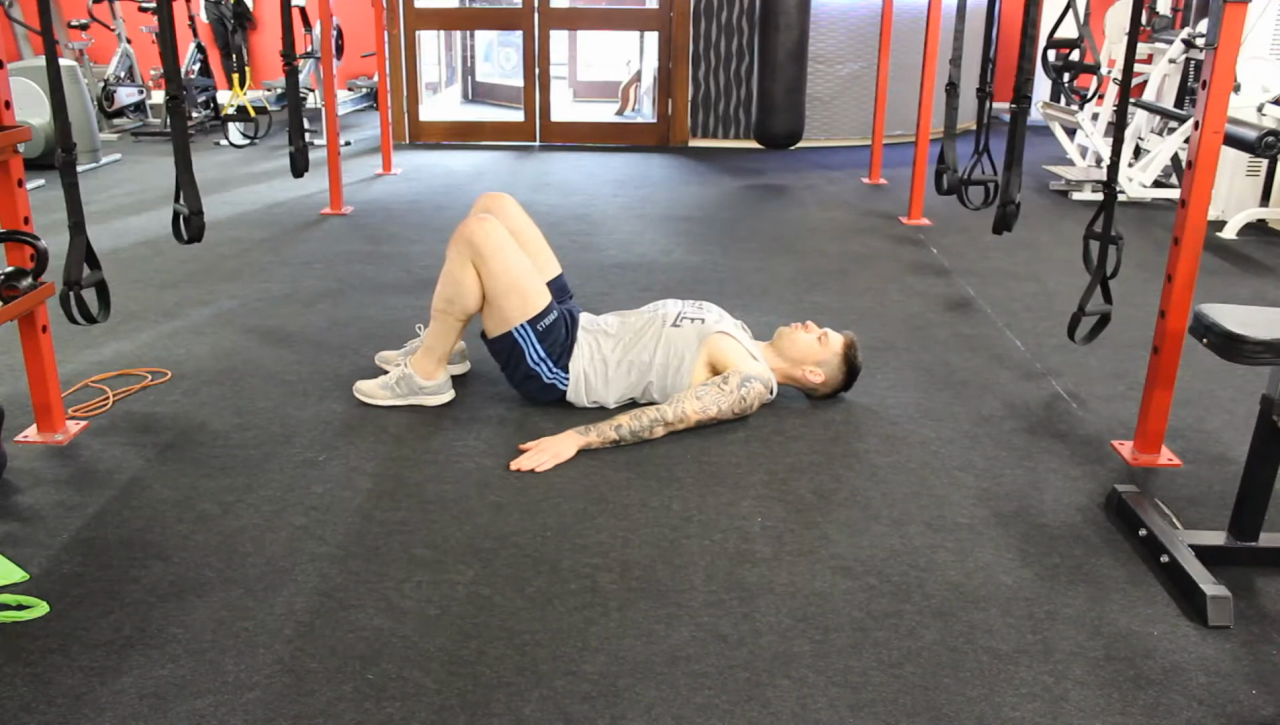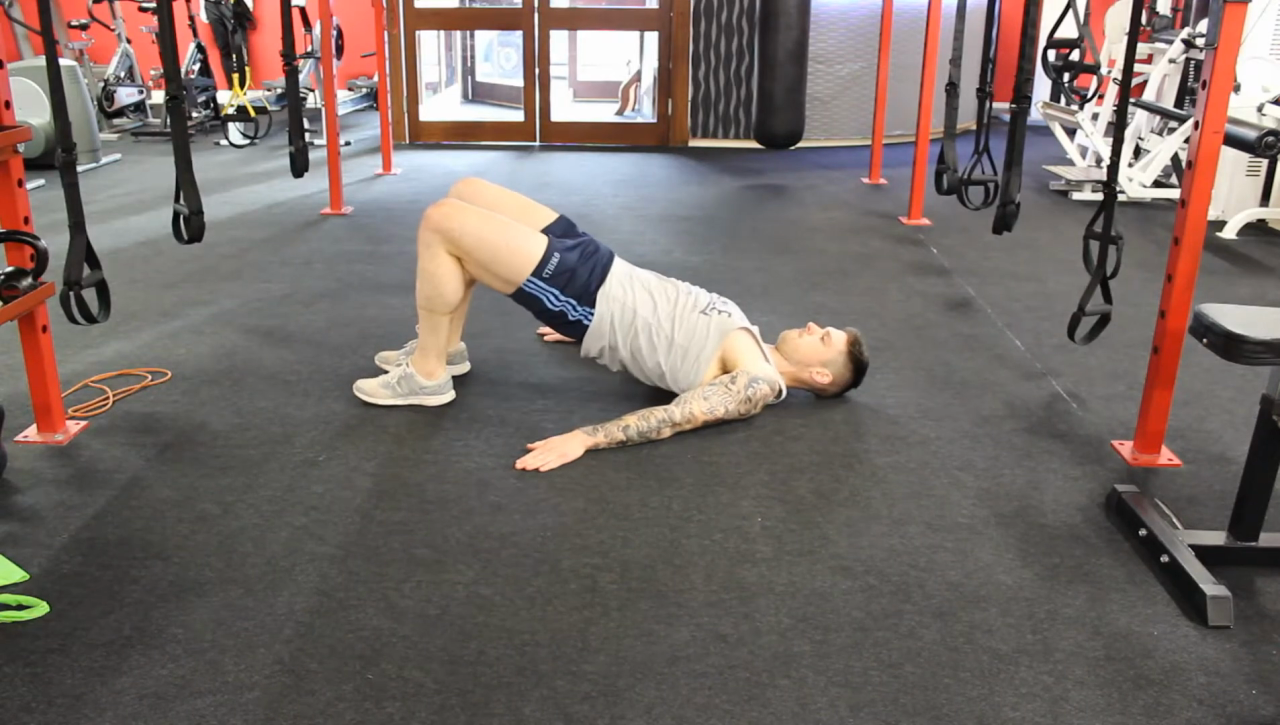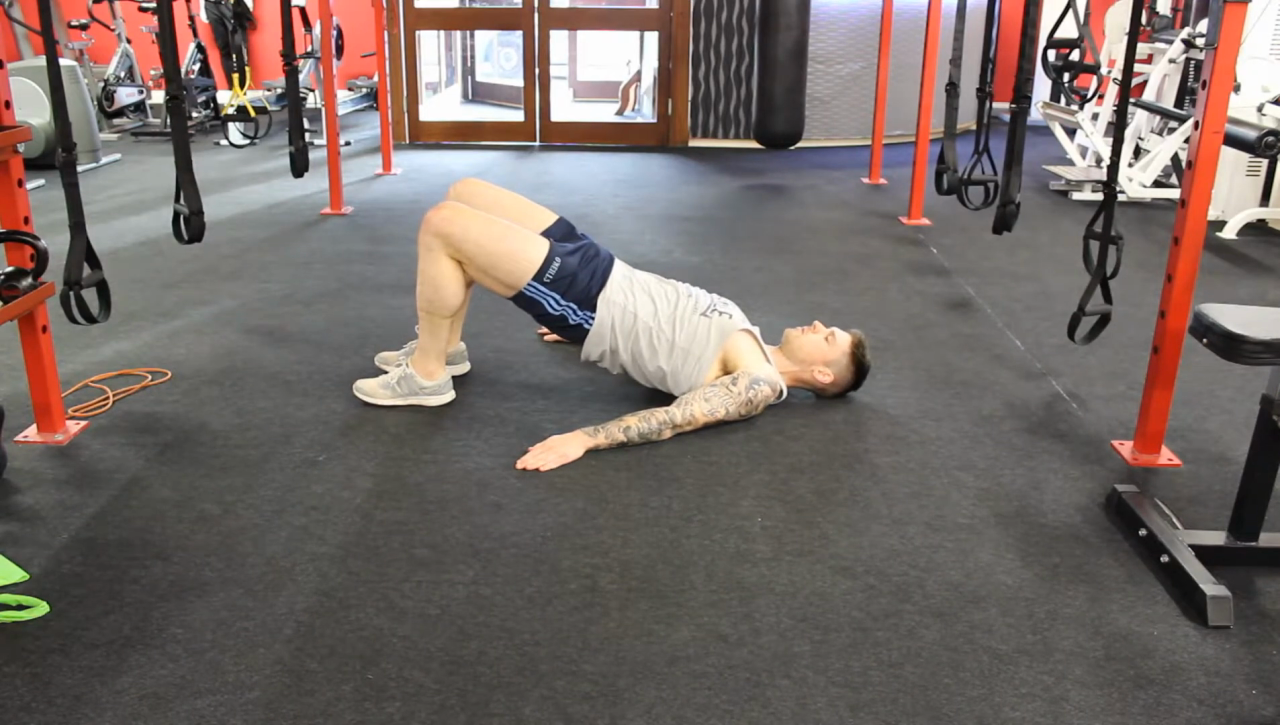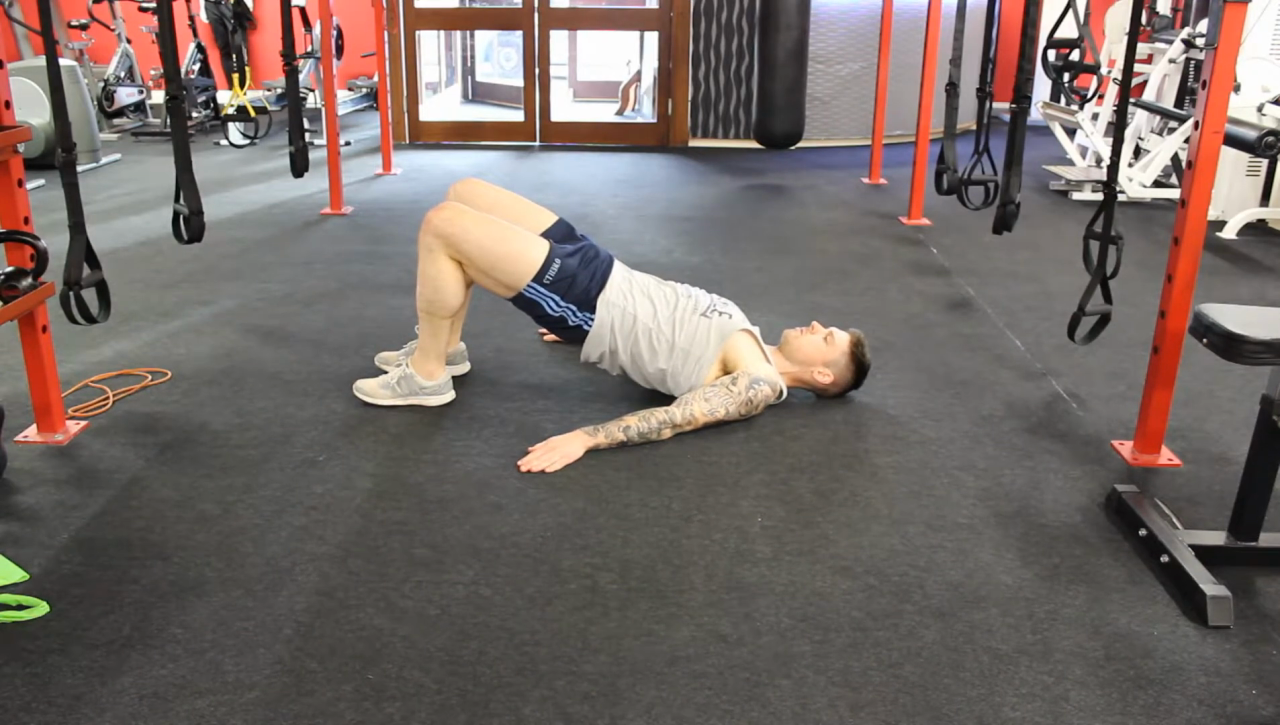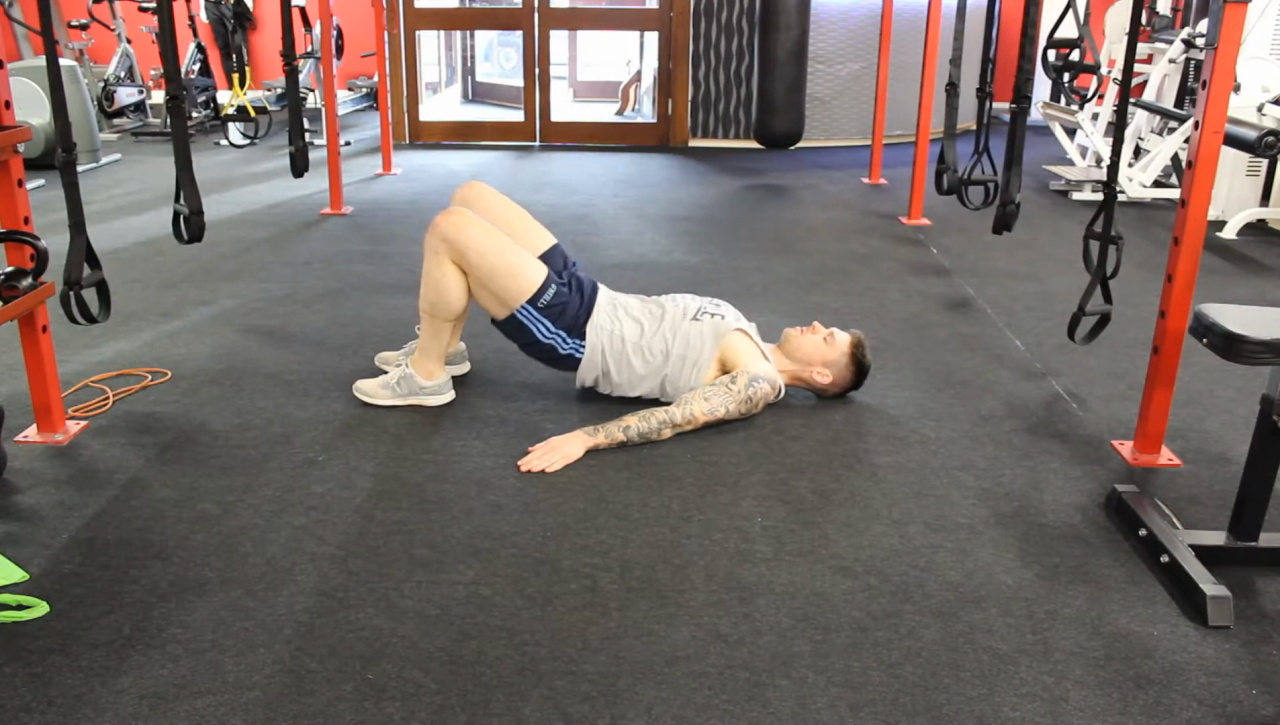
dt=1s
person 1, frame 1
left shoulder: (751, 383)
right shoulder: (739, 337)
left elbow: (668, 416)
left wrist: (575, 439)
left hip: (556, 363)
right hip: (576, 323)
left knee: (476, 234)
right knee: (494, 205)
left ankle: (424, 376)
right ankle: (443, 348)
person 1, frame 2
left shoulder: (759, 384)
right shoulder: (749, 344)
left elbow: (678, 417)
left wrist: (583, 439)
left hip: (588, 297)
right hip: (599, 273)
left knee: (441, 221)
right knee: (464, 193)
left ankle: (426, 375)
right ankle: (446, 348)
person 1, frame 3
left shoulder: (760, 383)
right shoulder: (749, 343)
left elbow: (678, 418)
left wrist: (583, 439)
left hip: (589, 303)
right hip: (602, 274)
left knee: (442, 225)
right knee: (464, 193)
left ankle: (426, 376)
right ankle: (445, 349)
person 1, frame 4
left shoulder: (761, 384)
right shoulder: (749, 344)
left elbow: (677, 417)
left wrist: (584, 439)
left hip: (588, 303)
right hip: (598, 273)
left knee: (442, 225)
right knee: (464, 193)
left ankle: (426, 376)
right ankle: (445, 347)
person 1, frame 5
left shoulder: (759, 382)
right shoulder: (748, 340)
left elbow: (677, 417)
left wrist: (583, 439)
left hip: (578, 335)
right hip: (590, 299)
left knee: (449, 230)
right knee: (471, 196)
left ankle: (425, 376)
right ankle: (445, 349)
